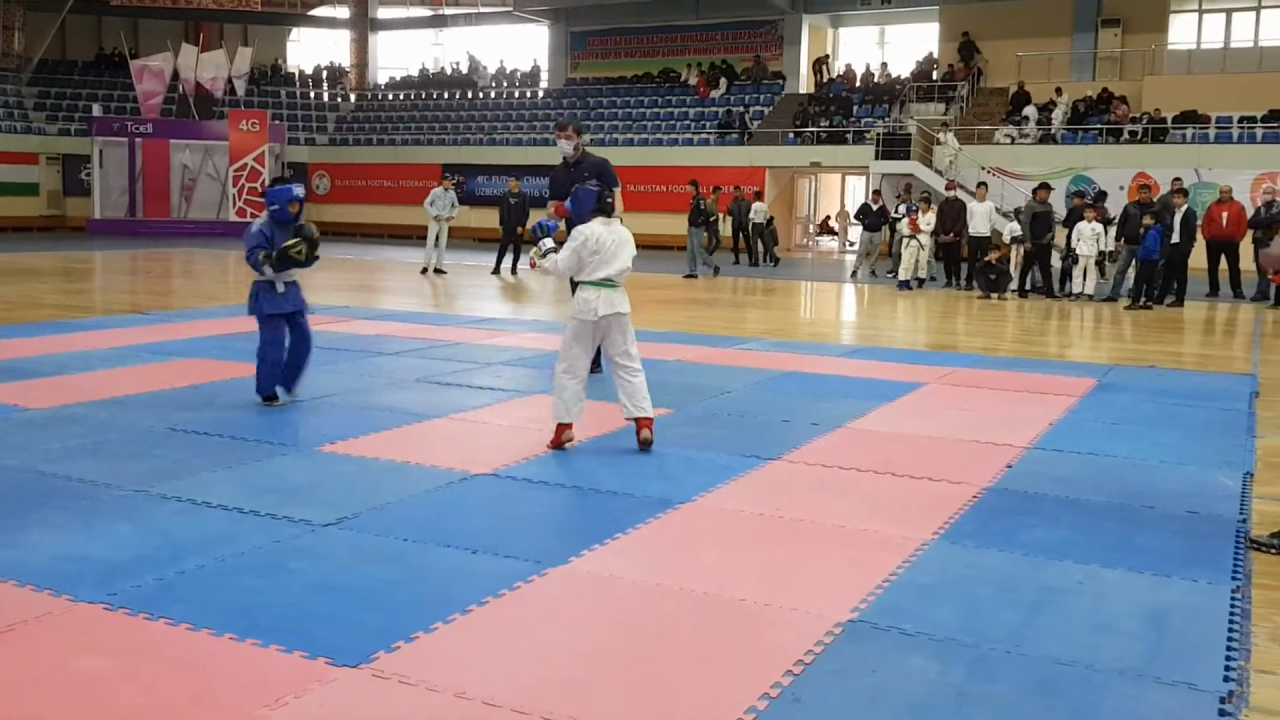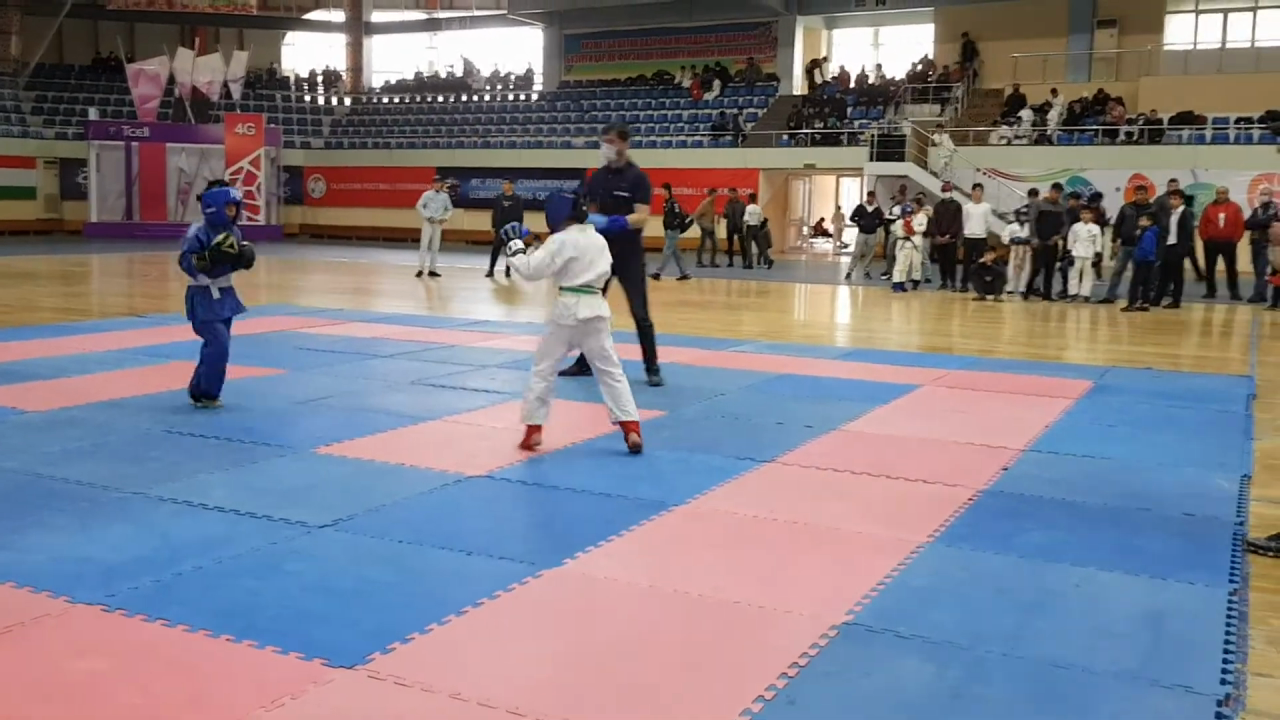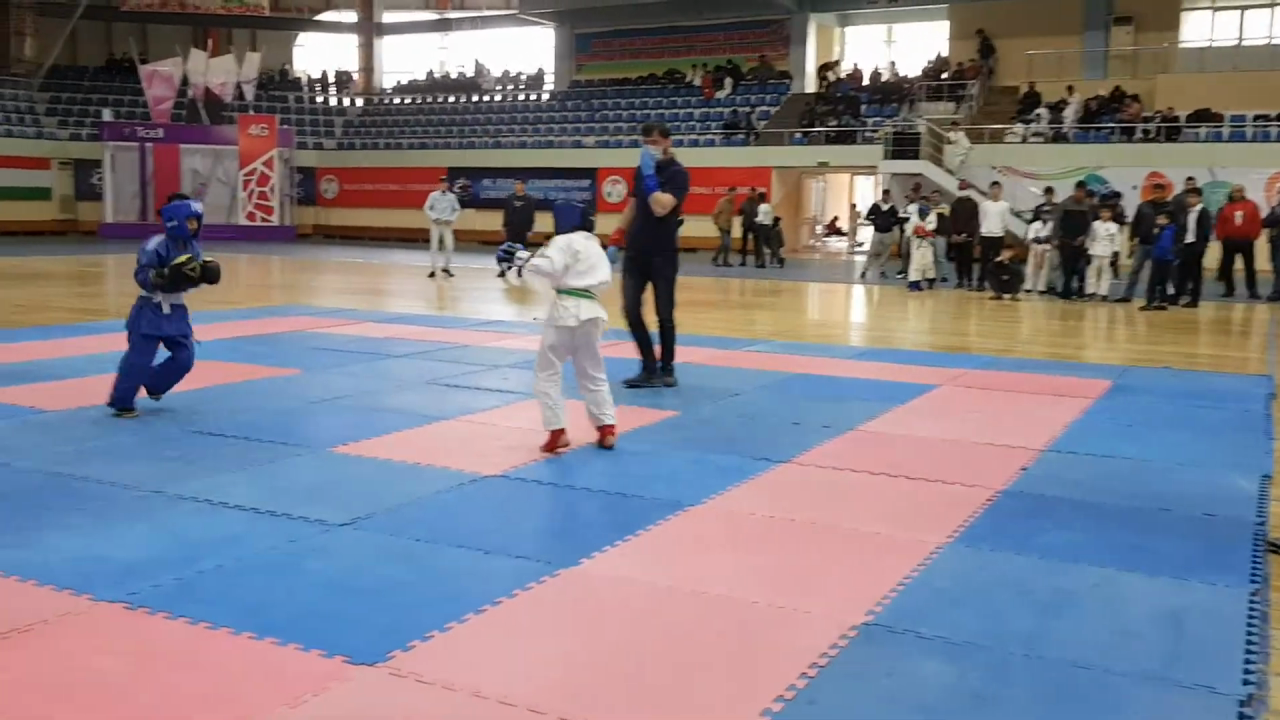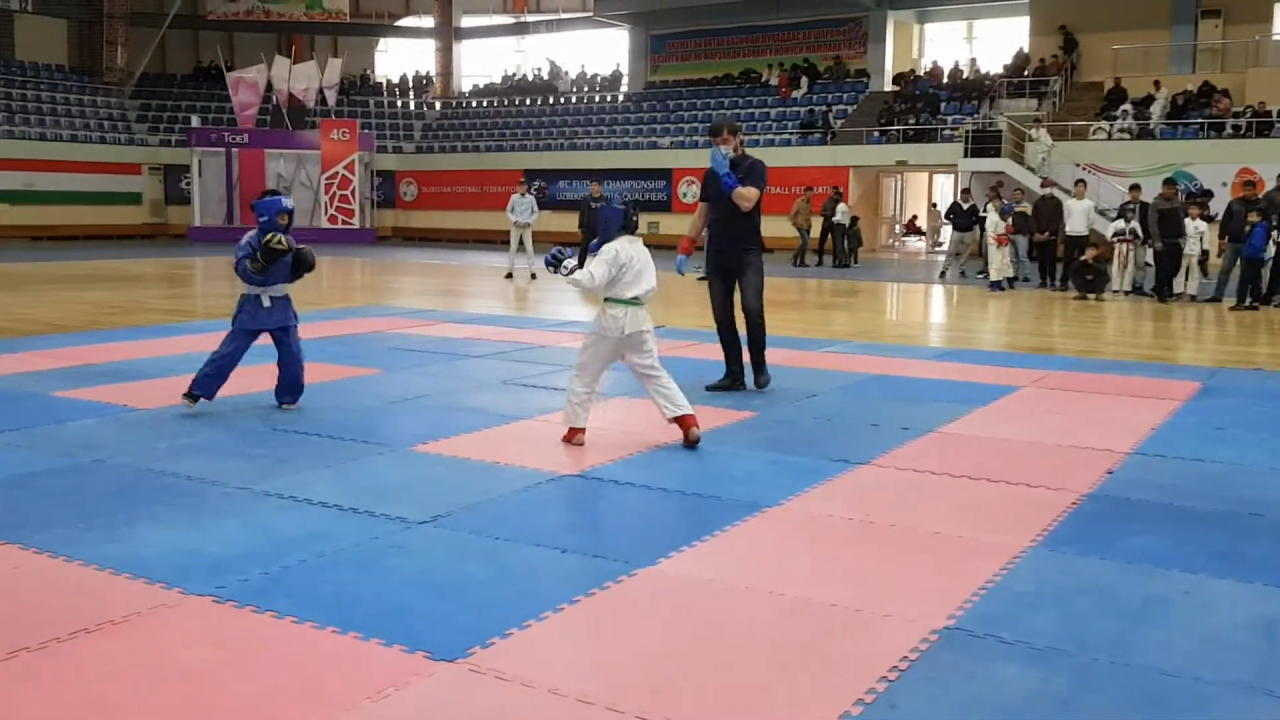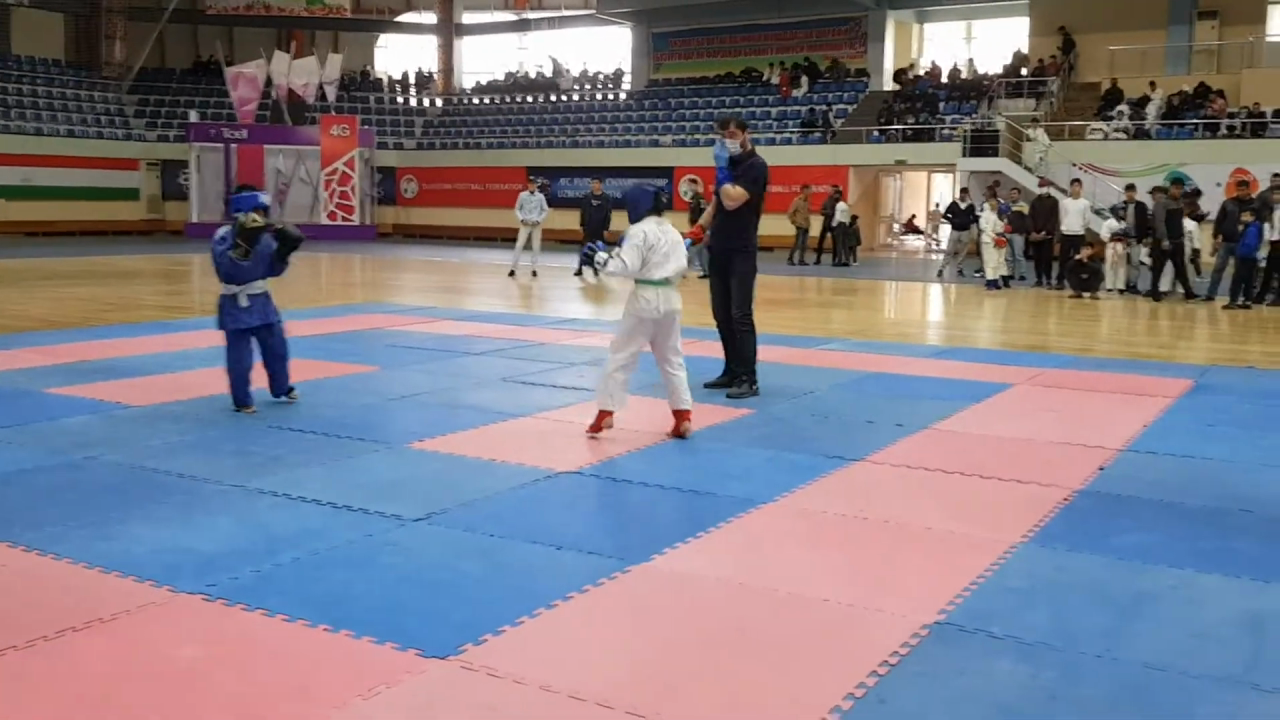
dt=0.4s
person 1, frame 1
left shoulder: (599, 165)
right shoulder: (557, 174)
left elbow: (616, 200)
right elbow: (552, 211)
right wrist: (563, 209)
right ankle: (592, 359)
person 1, frame 2
left shoulder: (637, 177)
right shoulder: (598, 176)
left elbow: (642, 217)
right elbow: (586, 209)
left wrist: (608, 223)
left hip: (629, 255)
left knee: (640, 314)
left ankle: (652, 368)
right ankle: (585, 361)
person 1, frame 3
left shoulder: (678, 173)
right shoulder: (641, 170)
left elbow: (661, 208)
left wrist: (649, 176)
right wrist: (616, 239)
left hip: (663, 254)
right hip: (635, 251)
left knee: (665, 315)
right knee: (631, 310)
left ankle: (667, 368)
right ankle: (650, 369)
person 1, frame 4
left shoulder: (754, 167)
right shoulder: (711, 174)
left elbow: (747, 202)
right elbow: (702, 214)
left wrist: (725, 174)
right wrist: (685, 249)
left hip: (748, 251)
right hip: (717, 254)
left knee: (752, 308)
right knee: (722, 317)
left ankle: (759, 366)
right ankle: (734, 374)
person 1, frame 5
left shoulder: (756, 166)
right shoulder: (727, 165)
left elbow: (732, 201)
left wrist: (722, 170)
left hip: (741, 252)
right hip: (718, 250)
left knee: (740, 315)
right knee: (721, 315)
left ankle: (748, 379)
right ankle: (732, 371)
person 2, frame 1
left shoulder: (584, 233)
right shoulder: (625, 234)
left elbow: (561, 268)
left wrist: (546, 246)
left hip: (588, 303)
right hip: (616, 303)
left knee: (570, 368)
right knee: (629, 366)
left ankle: (565, 426)
right ankle: (644, 424)
person 2, frame 2
left shoulder: (561, 240)
right shoulder: (599, 239)
left elbow: (531, 269)
left wrist: (514, 247)
left hip: (568, 308)
right hip: (595, 308)
left knee: (543, 368)
right knee: (610, 368)
left ankle: (534, 429)
right ankle: (631, 428)
person 2, frame 3
left shoulder: (564, 242)
right shoulder: (596, 249)
left elbow: (552, 268)
right elbow: (600, 281)
left wrist: (526, 260)
left hip: (565, 311)
right hip: (592, 312)
left knee: (548, 373)
right knee: (593, 374)
left ankle: (557, 431)
right ankle: (607, 430)
person 2, frame 4
left shoulder: (611, 250)
right shoulder: (643, 252)
left elbow: (592, 282)
left wrist: (568, 267)
left hip: (613, 318)
right hip: (638, 318)
left knee: (584, 373)
right knee: (654, 374)
left ankle: (576, 429)
right ankle: (689, 423)
person 2, frame 5
left shoulder: (639, 232)
right shoulder: (674, 234)
left elbow: (627, 268)
left wrist: (602, 259)
left hip: (644, 300)
right hip: (669, 299)
left knee: (620, 357)
right knee: (672, 360)
left ankle: (606, 413)
right ankle: (683, 417)
person 3, frame 1
left shoulder: (295, 226)
right shoulder: (261, 228)
left elbow: (301, 262)
right elbow: (255, 260)
left wrist: (310, 250)
right wrist: (280, 257)
left hip: (291, 289)
right hip: (267, 292)
left knee: (302, 338)
right knee: (273, 343)
left ankle: (287, 381)
right ankle: (267, 391)
person 3, frame 2
left shoulder: (232, 231)
right shoulder: (198, 232)
right elbow: (187, 263)
left wrist: (241, 258)
right wrist: (211, 257)
left hip: (224, 294)
right hip: (203, 297)
left knee: (218, 345)
right knee: (218, 344)
left ankle: (200, 391)
right ankle: (208, 392)
person 3, frame 3
left shoulder: (192, 245)
right shoulder: (156, 246)
right elbow: (143, 277)
left wrist: (204, 274)
right wrist: (168, 275)
left hip: (176, 310)
right hip: (151, 311)
left knee: (185, 357)
right knee: (139, 358)
left ankle: (152, 384)
right ankle: (121, 403)
person 3, frame 4
left shoulder: (287, 240)
right shoulder: (251, 241)
right elbow: (244, 272)
left wrist: (301, 266)
right wrist: (264, 258)
left hip: (281, 304)
right hip: (254, 305)
left knee: (292, 354)
right knee: (231, 350)
left ankle: (287, 396)
right ankle: (197, 391)
person 3, frame 5
left shoulder: (265, 236)
right shoulder: (224, 236)
left elbow: (273, 270)
right elbow: (227, 267)
left wrist: (284, 251)
right wrist: (244, 243)
left hip: (260, 301)
right hip: (235, 305)
left knee: (277, 348)
right knee: (240, 355)
left ankle: (282, 386)
right ankle: (242, 400)
